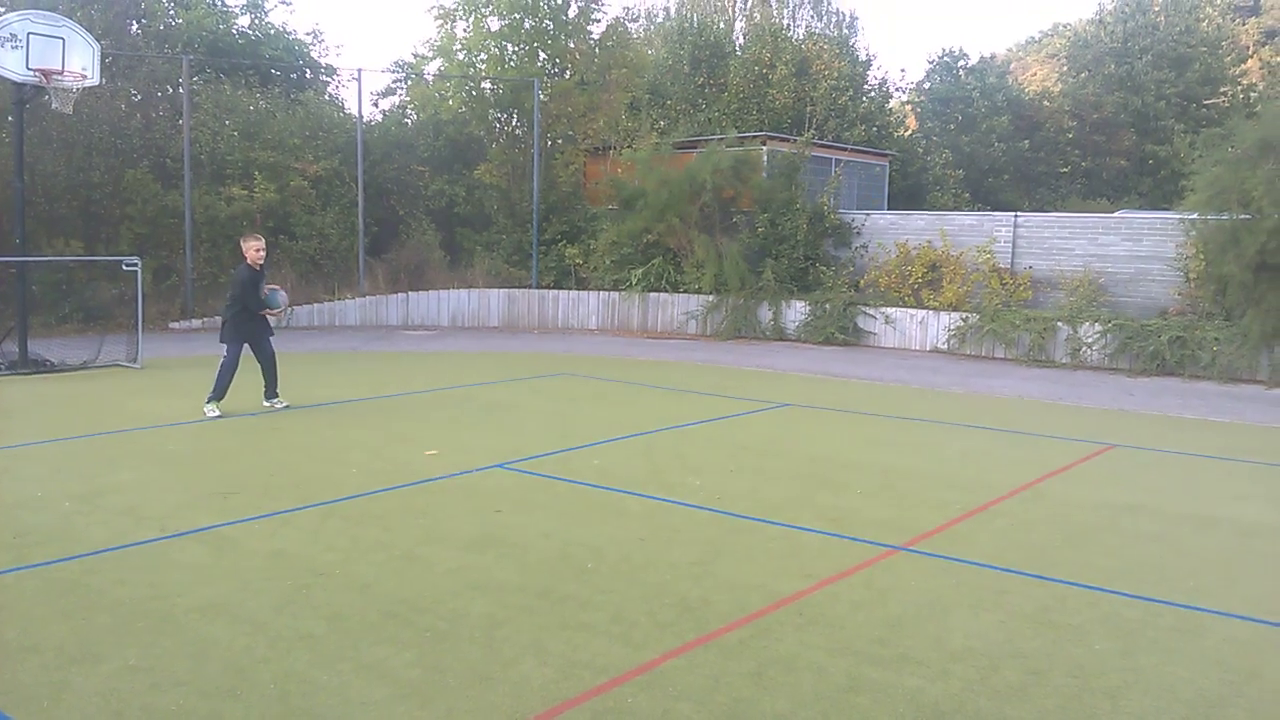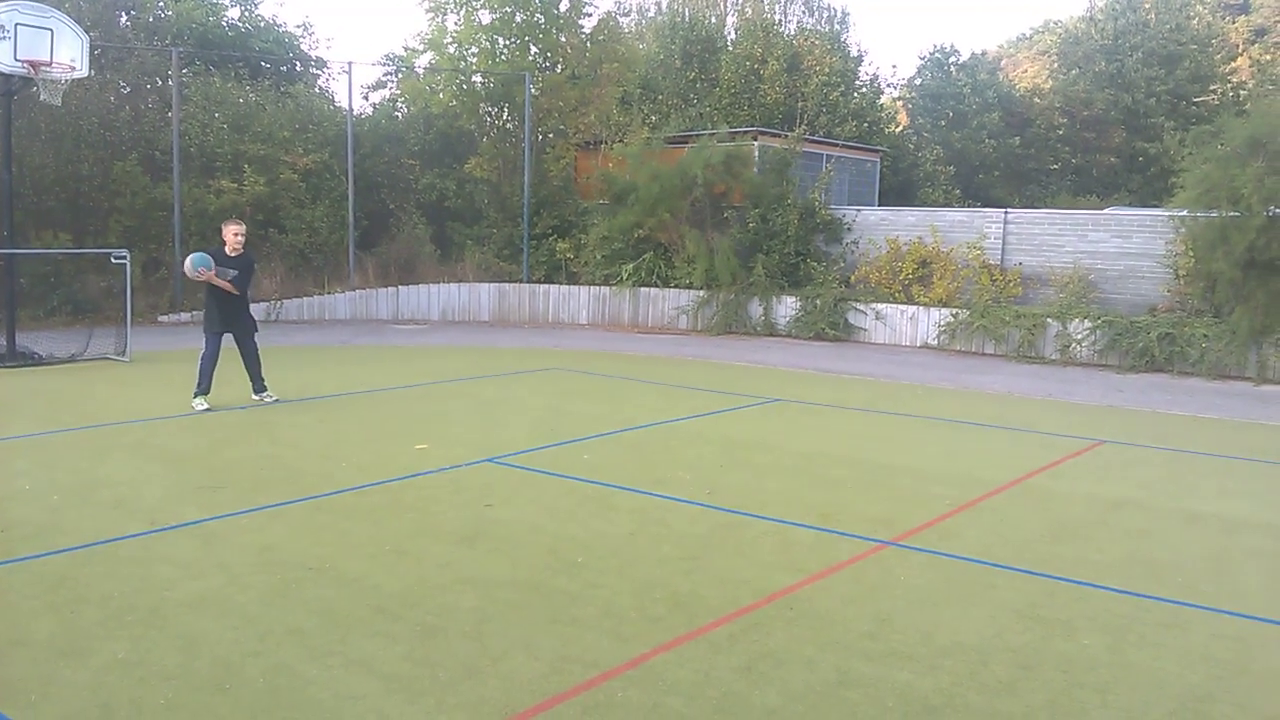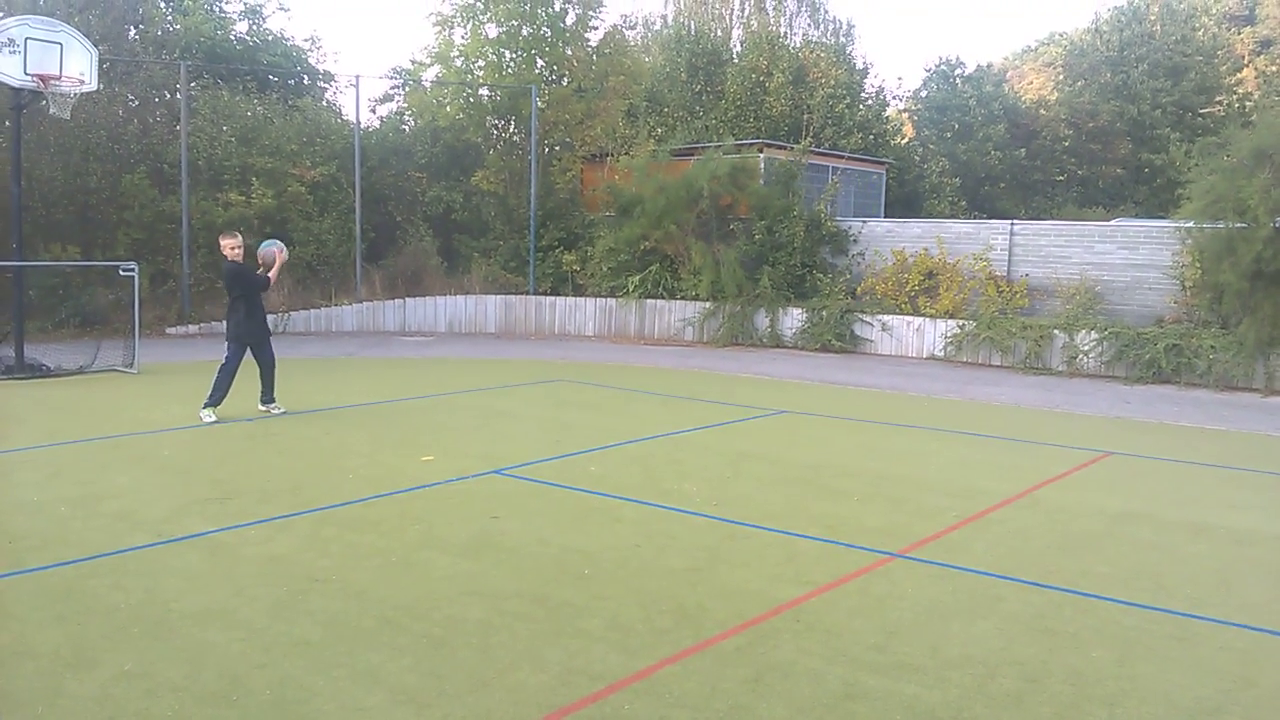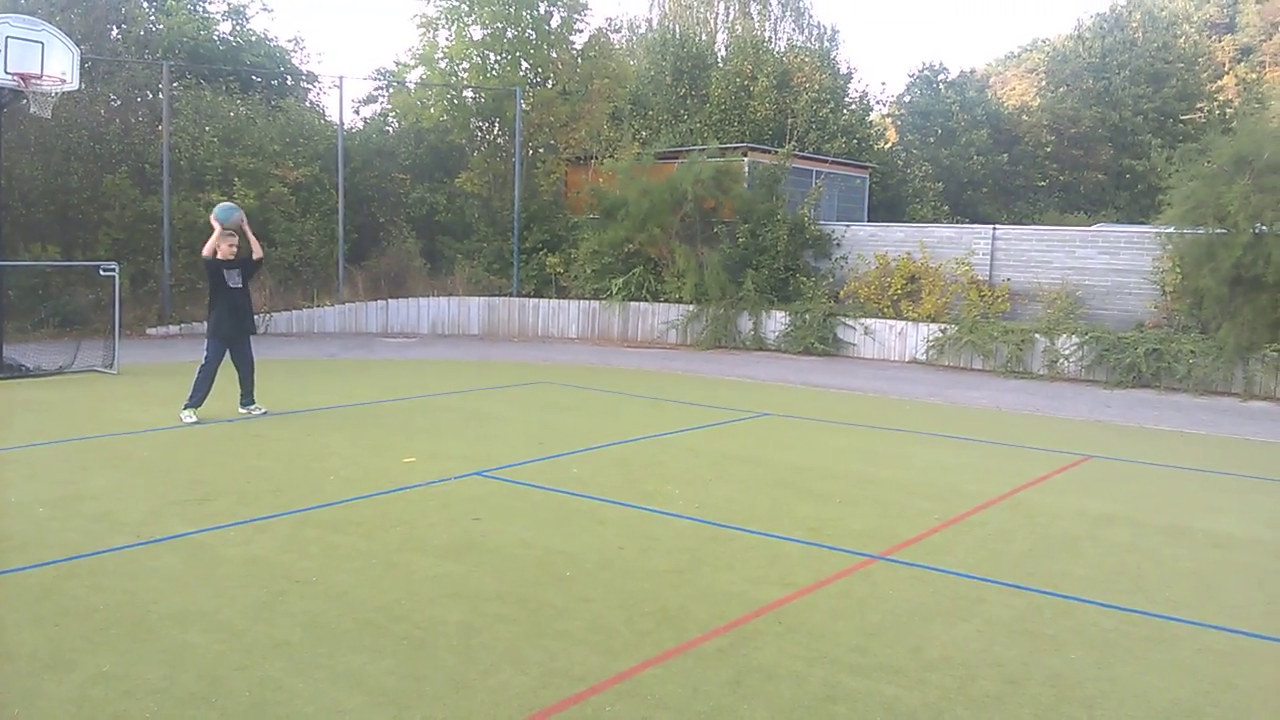
dt=0.7s
person 1, frame 1
left shoulder: (258, 267)
right shoulder: (246, 276)
right elbow: (257, 306)
left wrist: (264, 287)
right wrist: (273, 313)
left hip: (254, 322)
right hip: (236, 323)
left knee: (268, 357)
right knee: (230, 360)
left ankle: (271, 396)
right ankle: (212, 401)
person 1, frame 2
left shoulder: (247, 261)
right shoulder: (214, 255)
left elbow: (238, 288)
right elbow: (202, 275)
left wrist: (213, 279)
right wrist: (203, 275)
left hip: (239, 315)
right hip: (215, 314)
left knee: (250, 352)
right knee: (210, 353)
left ankle: (259, 389)
right ankle: (200, 395)
person 1, frame 3
left shoulder: (241, 268)
right shoulder: (232, 269)
left elbow: (257, 285)
right elbow: (264, 285)
left wrist: (266, 269)
right wrist: (279, 263)
left hip: (256, 325)
right hip: (240, 327)
left knee: (268, 361)
right knee: (229, 366)
left ankle: (267, 400)
right ankle: (209, 407)
person 1, frame 4
left shoulder: (240, 264)
right shoulder: (213, 264)
left elbow: (258, 257)
right elbow: (205, 254)
left wrist: (247, 229)
right wrist: (218, 230)
left hip: (240, 324)
right hip: (219, 326)
left knee: (246, 363)
right knee: (209, 365)
left ankle: (247, 402)
right ankle: (190, 407)
